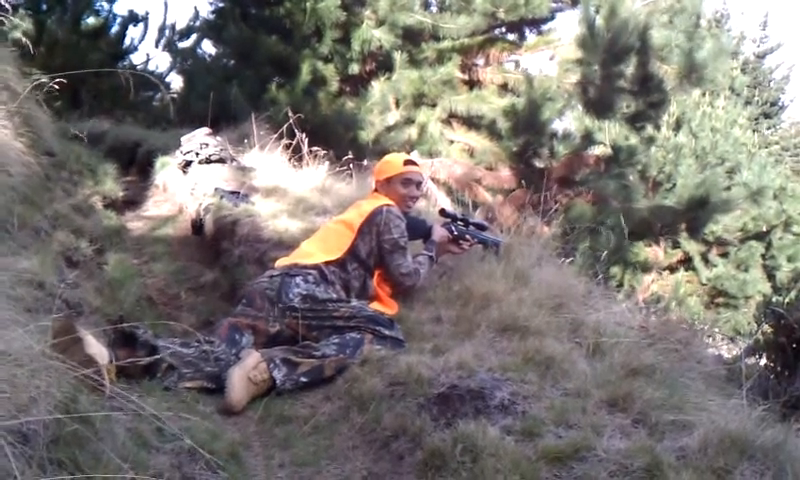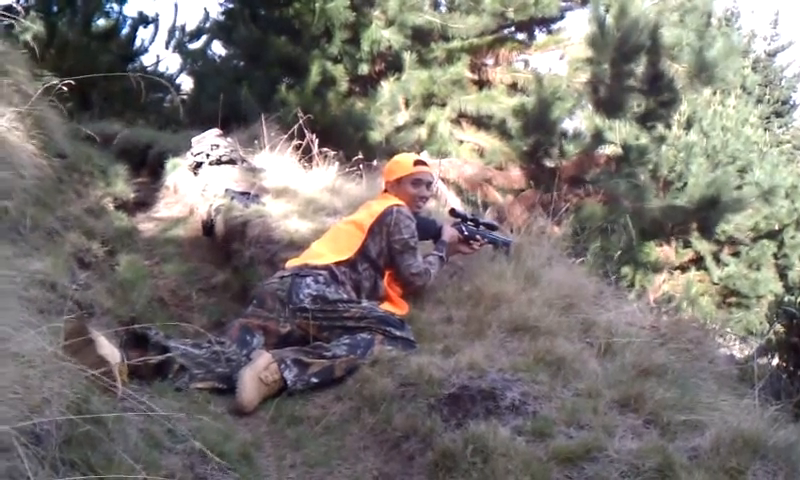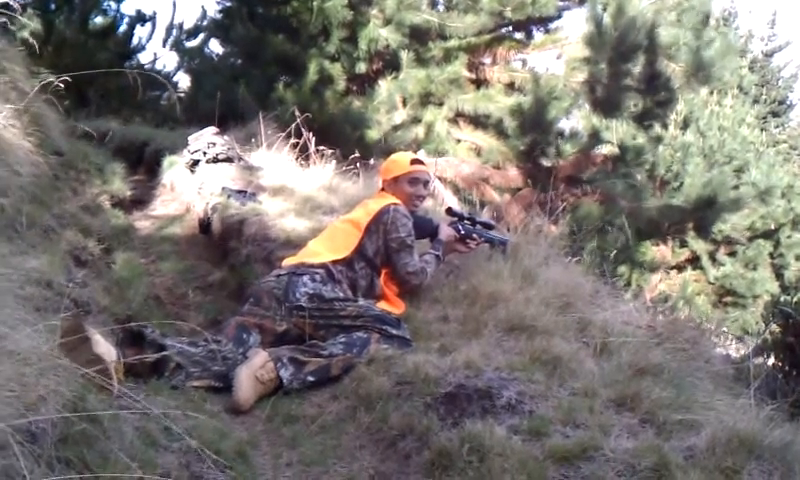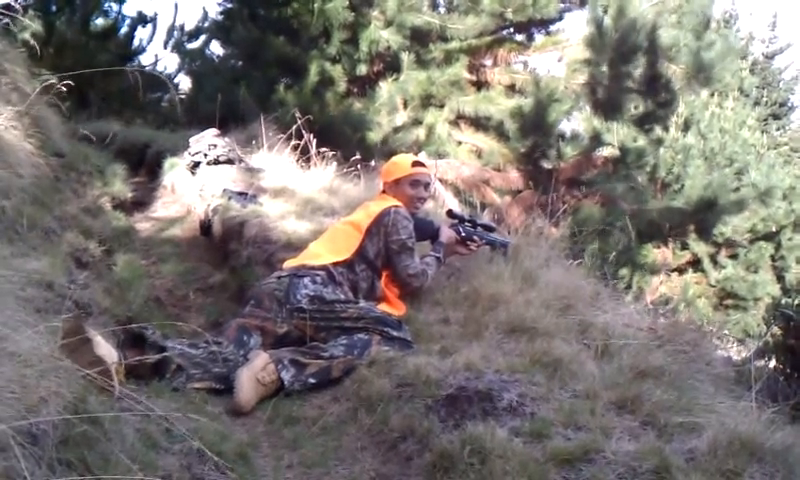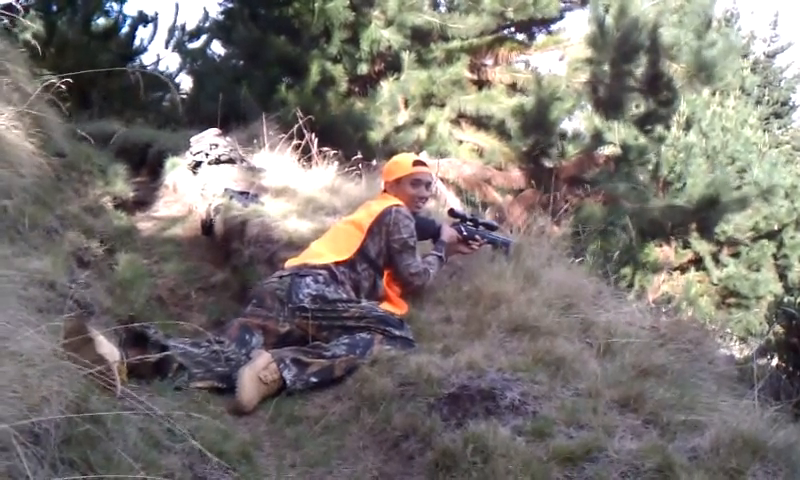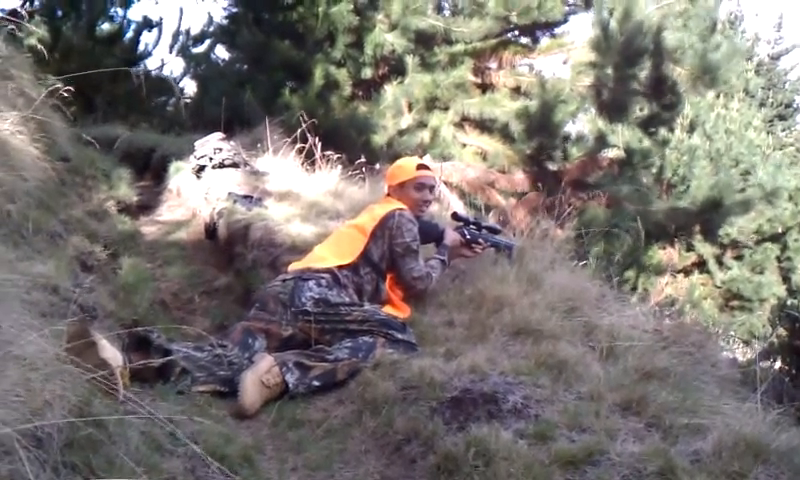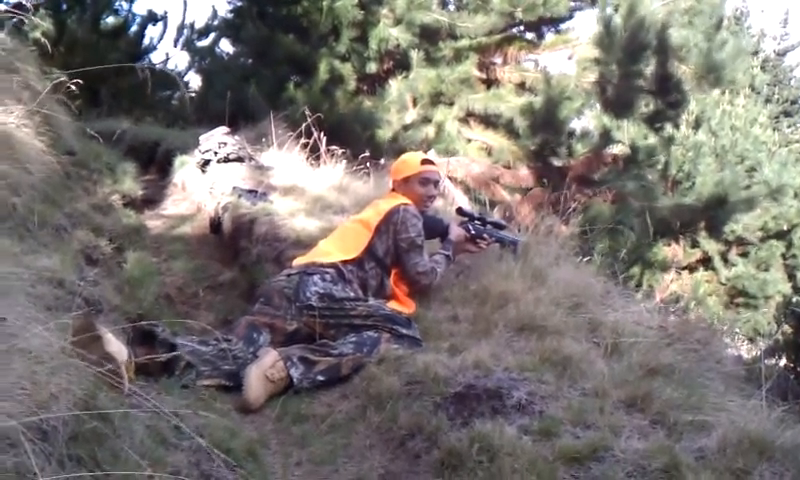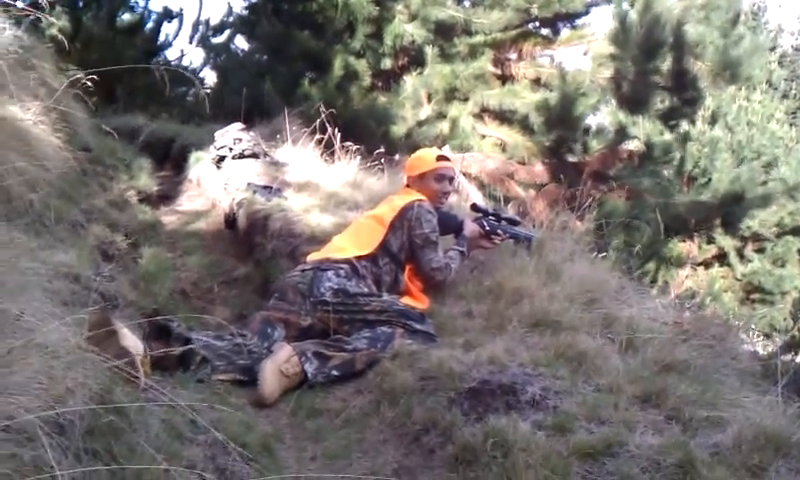
dt=0.3s
person 1, frame 1
left shoulder: (362, 210)
right shoulder: (387, 212)
left elbow: (383, 269)
right elbow: (404, 277)
left wrist: (438, 249)
right wrist: (432, 248)
left hip: (279, 284)
right hip: (309, 290)
left knee: (219, 353)
right knee: (384, 336)
left ankle: (122, 352)
right ankle: (270, 368)
person 1, frame 2
left shoulder: (372, 210)
right shoulder: (397, 213)
left elbow: (390, 268)
right elbow: (414, 277)
left wrist: (446, 250)
right wrist: (443, 249)
left hip: (290, 284)
right hip: (321, 290)
left knee: (232, 353)
right knee: (393, 338)
left ankle: (134, 351)
right ankle: (283, 368)
person 1, frame 3
left shoulder: (369, 210)
right shoulder: (394, 212)
left elbow: (387, 266)
right elbow: (410, 277)
left wrist: (443, 248)
right wrist: (439, 247)
left hip: (288, 283)
right hip: (316, 290)
left knee: (228, 351)
right knee: (390, 336)
left ankle: (130, 349)
right ankle: (276, 367)
person 1, frame 4
left shoulder: (370, 212)
right shoulder: (394, 215)
left elbow: (383, 266)
right elbow: (409, 279)
left wrist: (440, 250)
right wrist: (439, 250)
left hip: (285, 285)
right hip: (315, 292)
left knee: (230, 354)
right knee: (395, 337)
left ankle: (138, 352)
right ankle: (278, 369)
person 1, frame 5
left shoulder: (371, 211)
right shoulder: (396, 213)
left elbow: (390, 267)
right elbow: (413, 278)
left wrist: (447, 249)
right wrist: (441, 249)
left hip: (290, 284)
right hip: (320, 290)
left knee: (231, 352)
right knee: (392, 337)
left ankle: (139, 350)
right ankle: (279, 369)
person 1, frame 6
left shoulder: (374, 214)
right shoulder: (399, 217)
left elbow: (392, 270)
right elbow: (415, 281)
left wrist: (450, 252)
right wrist: (444, 252)
left hip: (292, 288)
right hip: (322, 293)
left knee: (234, 355)
right knee: (396, 340)
left ankle: (145, 354)
right ankle: (283, 371)
person 1, frame 7
left shoulder: (380, 210)
right shoulder: (404, 212)
left elbow: (397, 267)
right elbow: (420, 277)
left wrist: (454, 248)
right wrist: (448, 248)
left hip: (297, 283)
right hip: (327, 289)
left knee: (239, 350)
right knee: (400, 336)
left ankle: (152, 347)
right ankle: (288, 366)
person 1, frame 8
left shoulder: (403, 206)
right shoulder: (417, 210)
left elbow: (403, 258)
right elbow: (433, 273)
left wrist: (466, 245)
right wrist: (462, 243)
left hip: (309, 282)
right hip: (332, 289)
left knee: (251, 349)
right knee: (418, 331)
left ankle: (167, 342)
right ankle: (297, 361)
